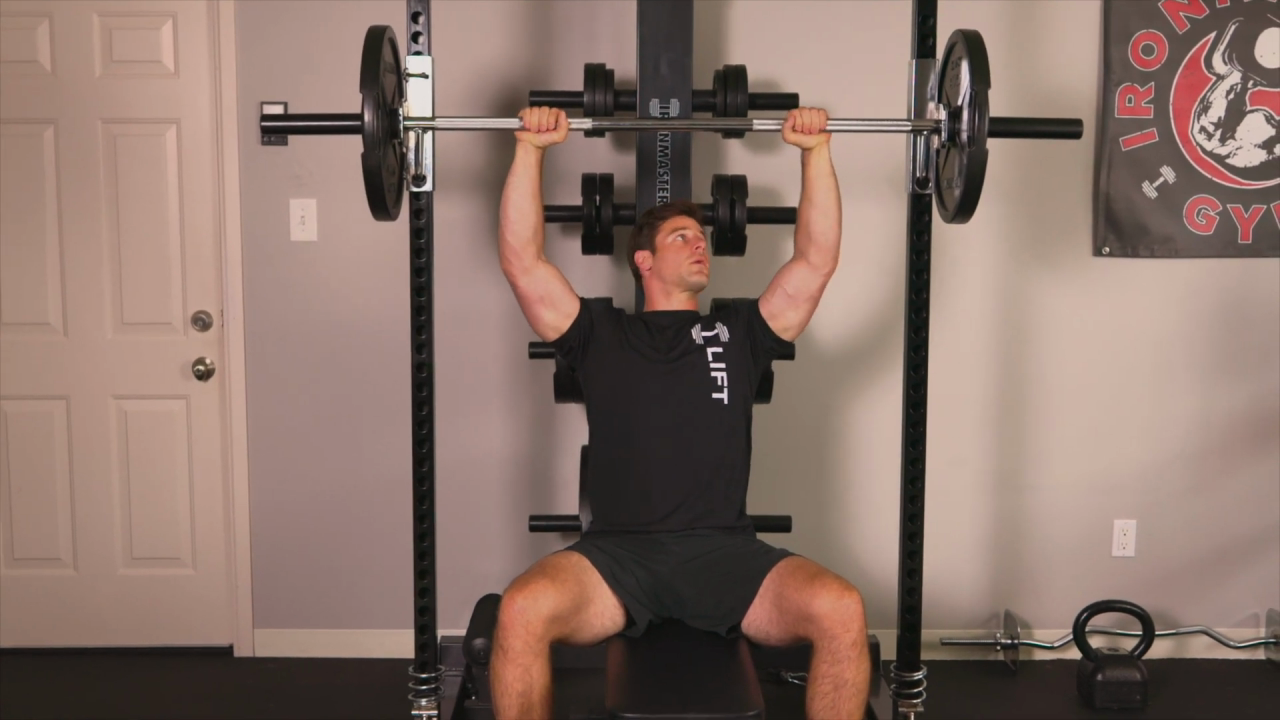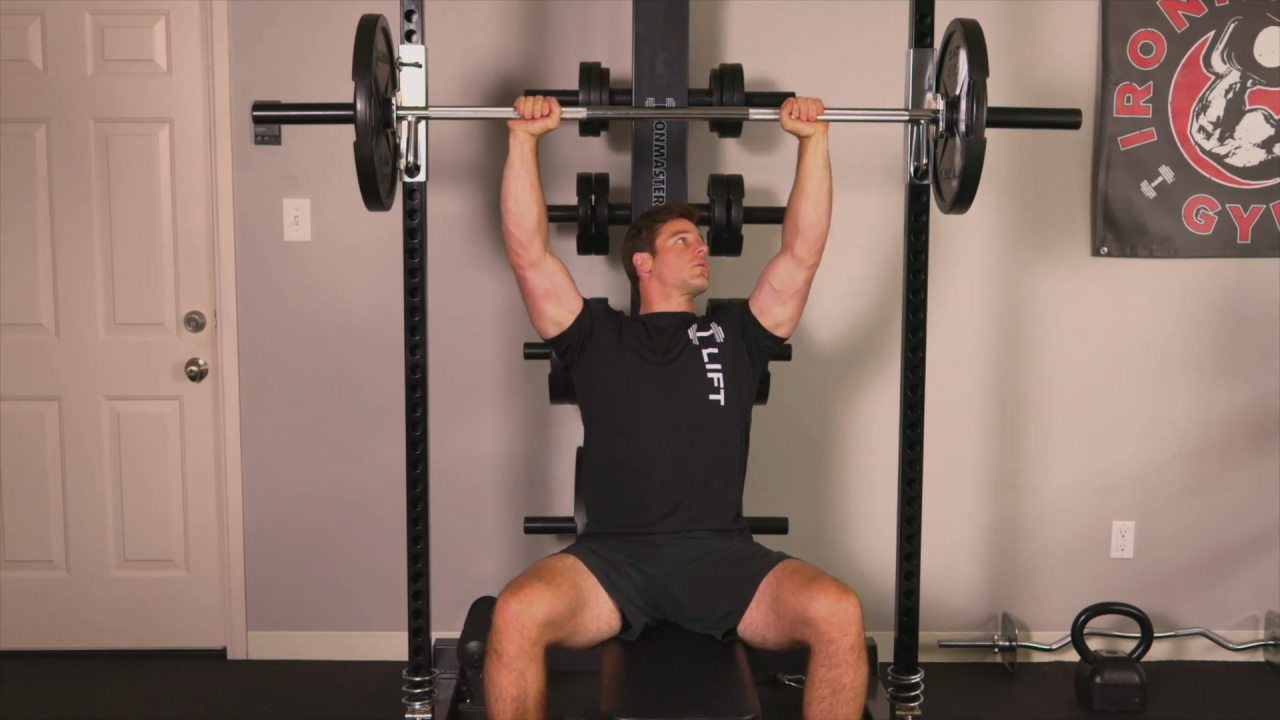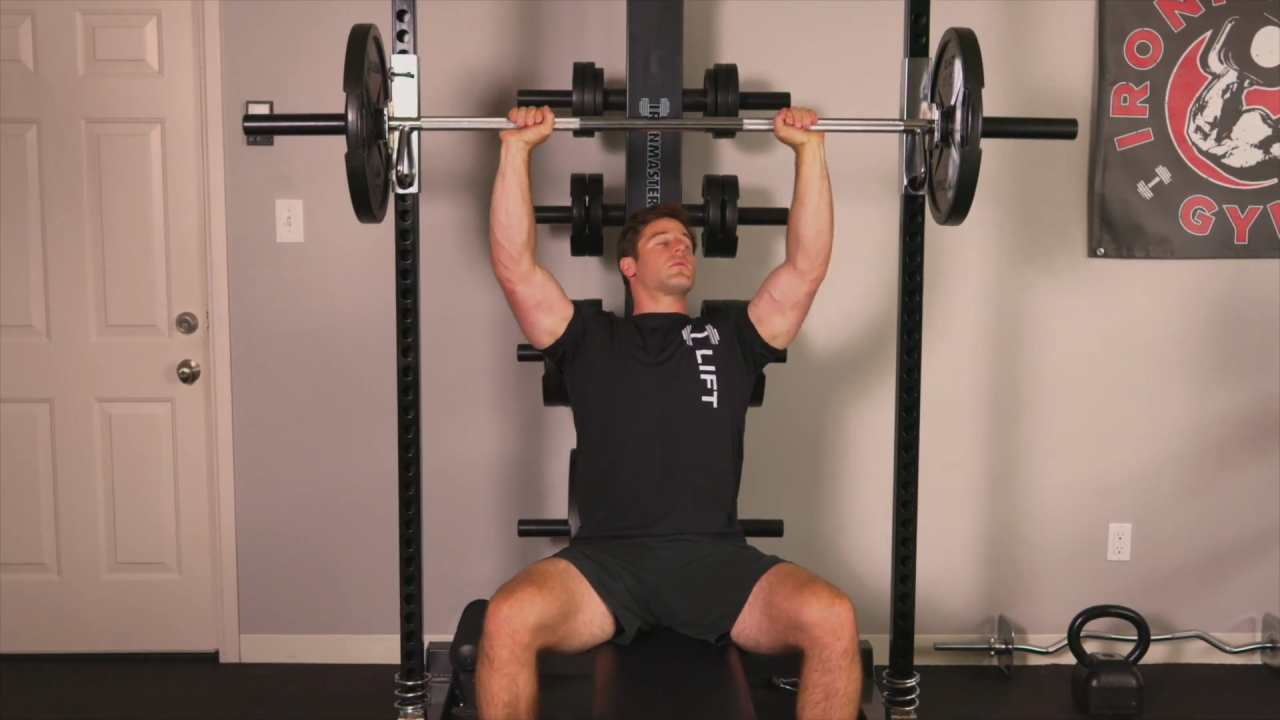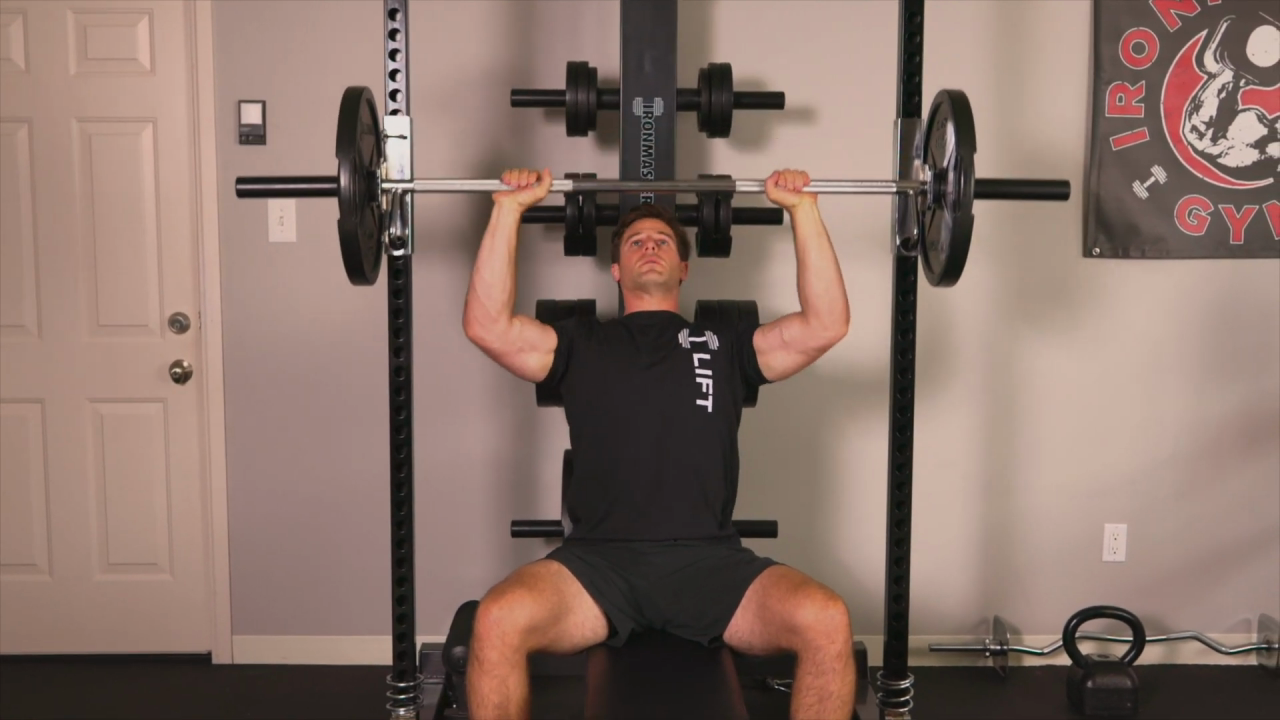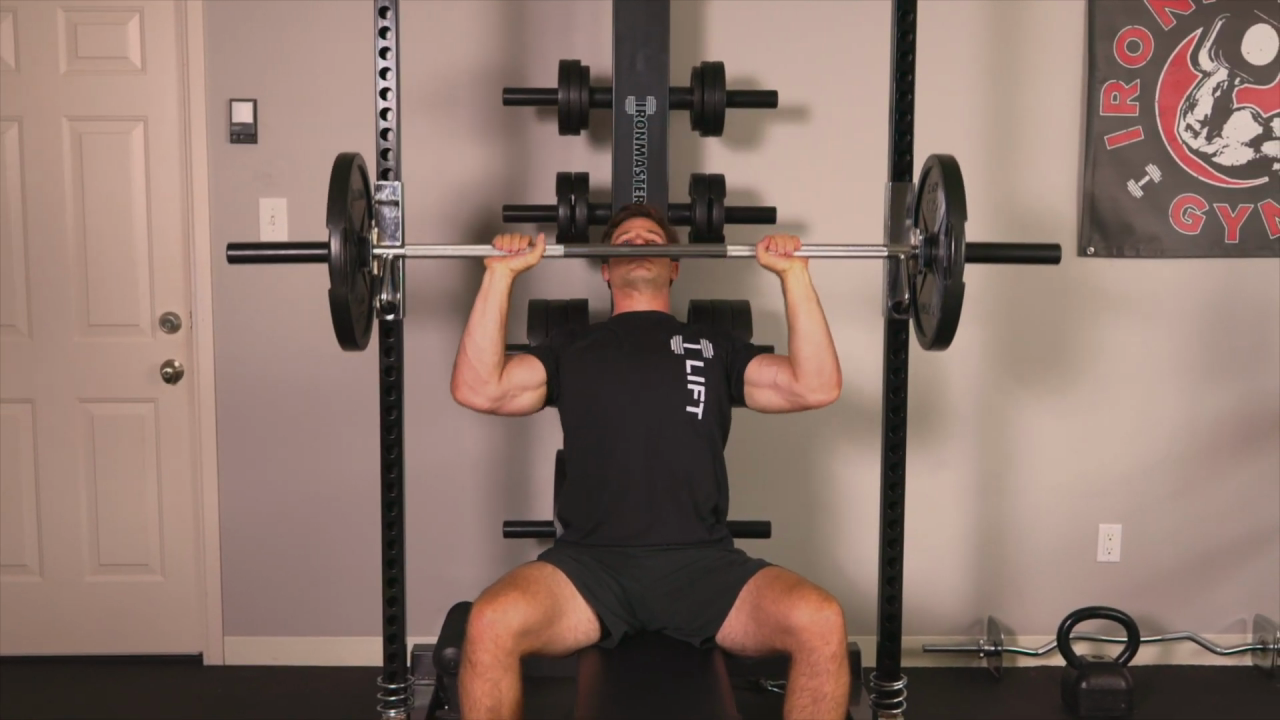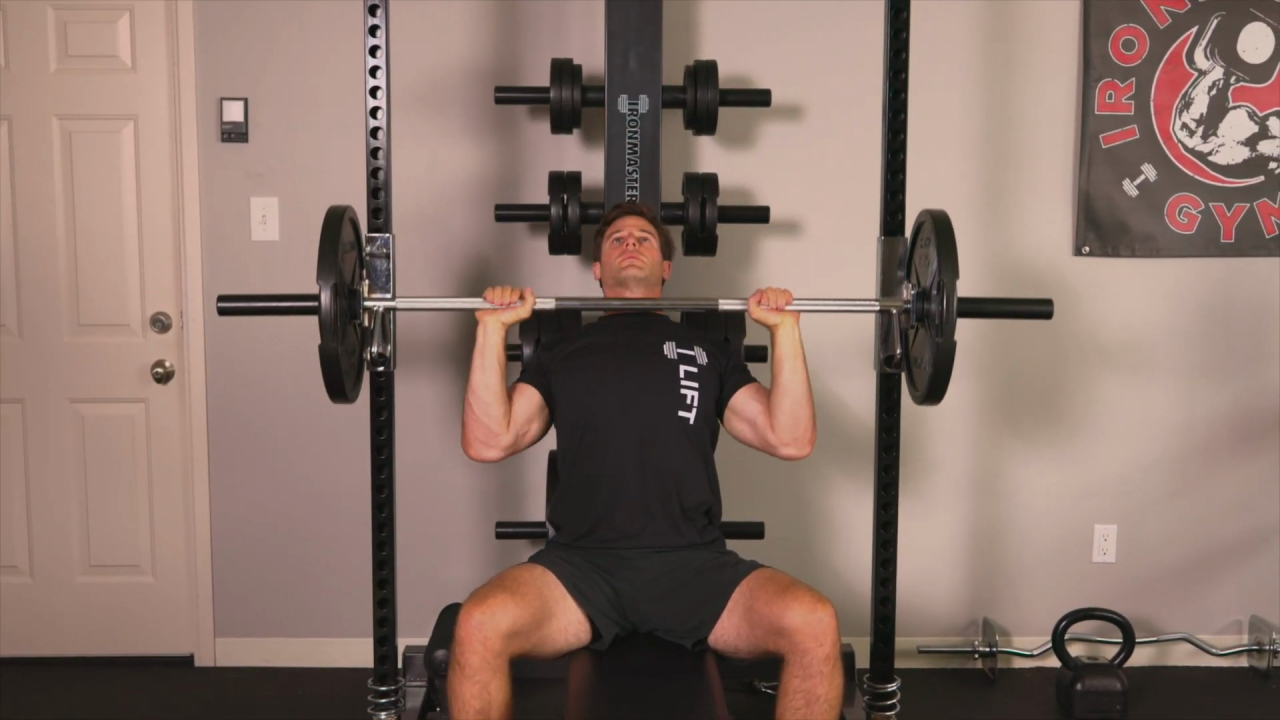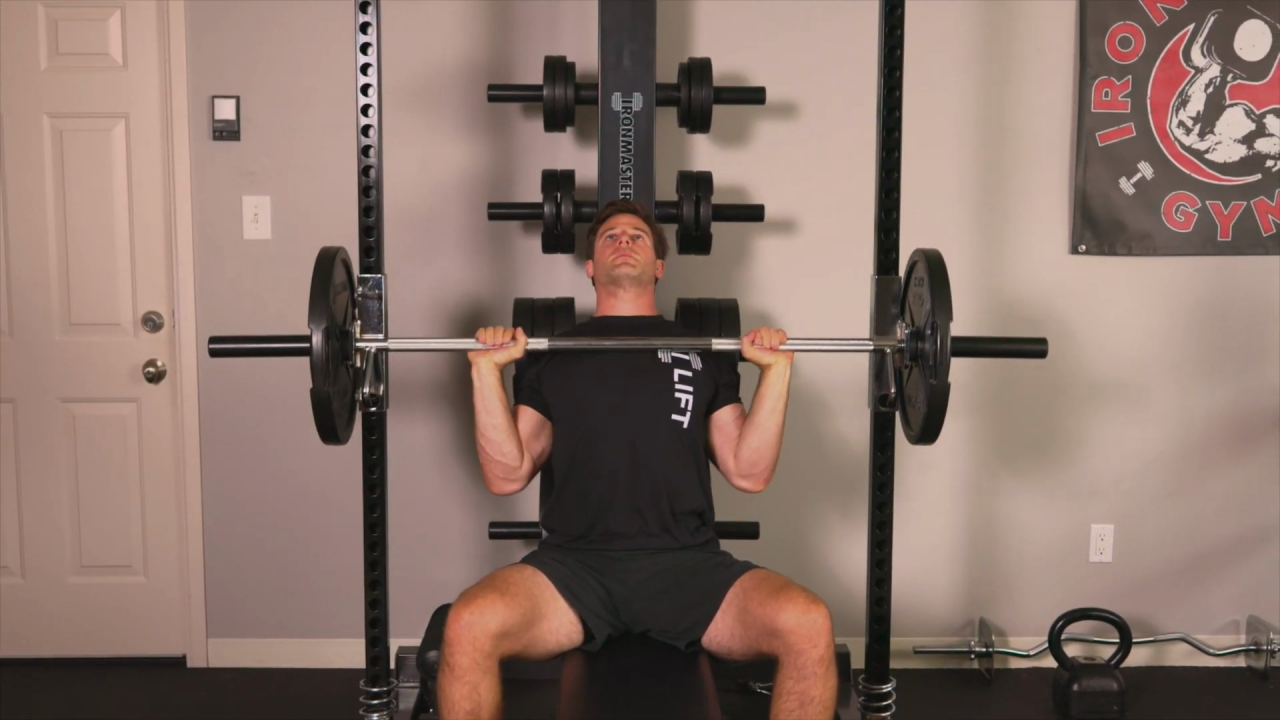
dt=0.4s
person 1, frame 1
left shoulder: (738, 332)
right shoulder: (600, 333)
left elbow: (817, 259)
right elbow: (521, 259)
left wrist: (815, 151)
right wrist: (529, 148)
left hip: (724, 549)
right hip: (617, 550)
left knee: (841, 612)
right knee: (521, 612)
person 1, frame 2
left shoulder: (735, 335)
right shoulder: (597, 336)
left elbow: (803, 250)
right elbow: (527, 251)
left wrist: (813, 140)
right wrist: (523, 137)
left hip: (721, 554)
right hip: (613, 555)
left knee: (840, 615)
right knee: (515, 617)
person 1, frame 3
left shoulder: (730, 340)
right shoulder: (591, 339)
left elbow: (806, 265)
right elbow: (514, 265)
left wrist: (809, 149)
right wrist: (516, 148)
left hip: (714, 557)
right hip: (606, 558)
left knee: (833, 619)
right knee: (507, 620)
person 1, frame 4
left shoulder: (724, 347)
right shoulder: (583, 345)
left elbow: (827, 323)
right elbow: (486, 324)
left wrist: (802, 209)
right wrist: (509, 208)
left hip: (708, 559)
right hip: (599, 559)
left knee: (828, 623)
right knee: (497, 621)
person 1, frame 5
left shoulder: (715, 348)
right shoulder: (571, 348)
left elbow: (818, 386)
right elbow: (474, 387)
left wrist: (793, 274)
right wrist: (499, 273)
left hip: (702, 561)
right hip: (590, 560)
left knee: (821, 624)
right knee: (489, 626)
person 1, frame 6
left shoulder: (707, 351)
right shoulder: (561, 352)
left elbow: (791, 439)
right elbow: (485, 442)
left wrist: (785, 329)
right wrist: (492, 328)
left hip: (693, 562)
right hip: (582, 560)
left knee: (815, 625)
right knee: (479, 627)
person 1, frame 7
left shoulder: (702, 352)
right shoulder: (552, 354)
left elbow: (750, 472)
right elbow: (505, 475)
left wrist: (776, 369)
right wrist: (485, 369)
left hip: (687, 562)
right hip: (575, 561)
left knee: (809, 627)
right knee: (469, 628)
